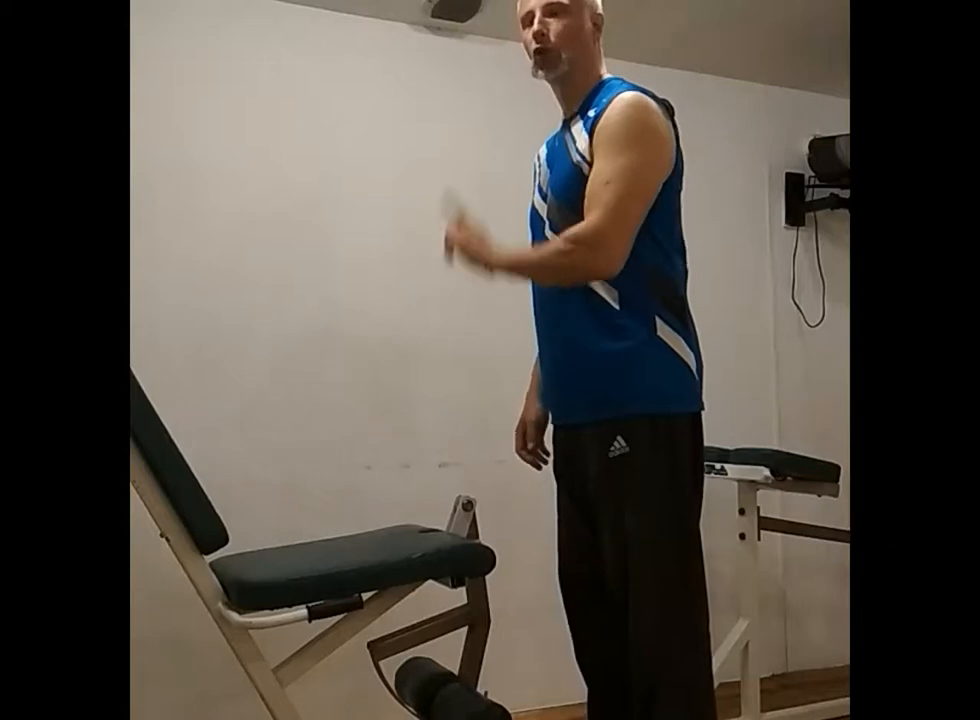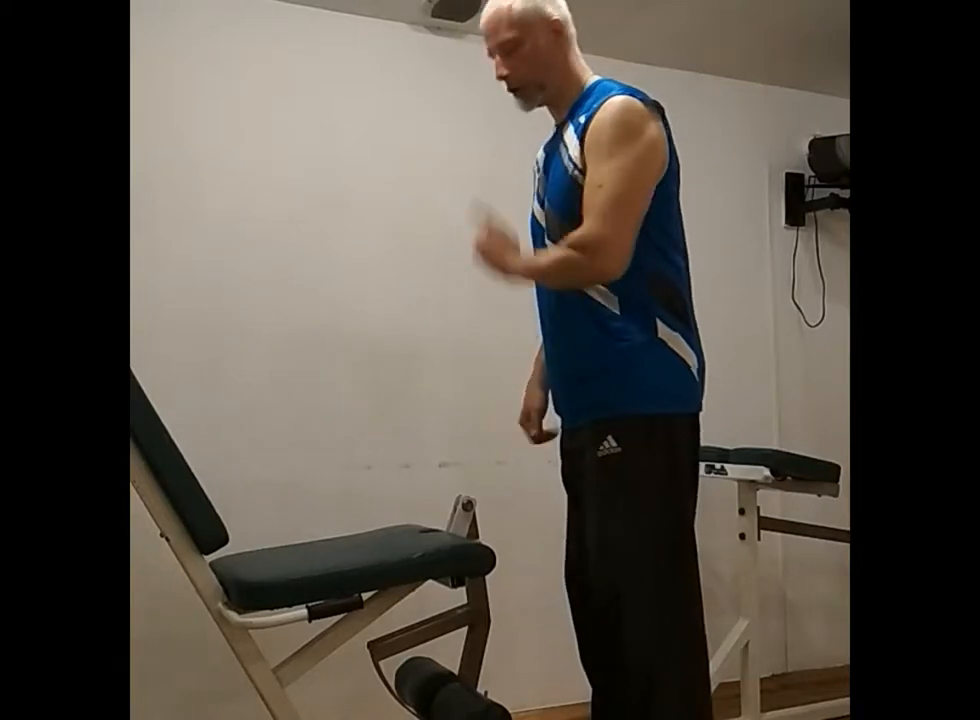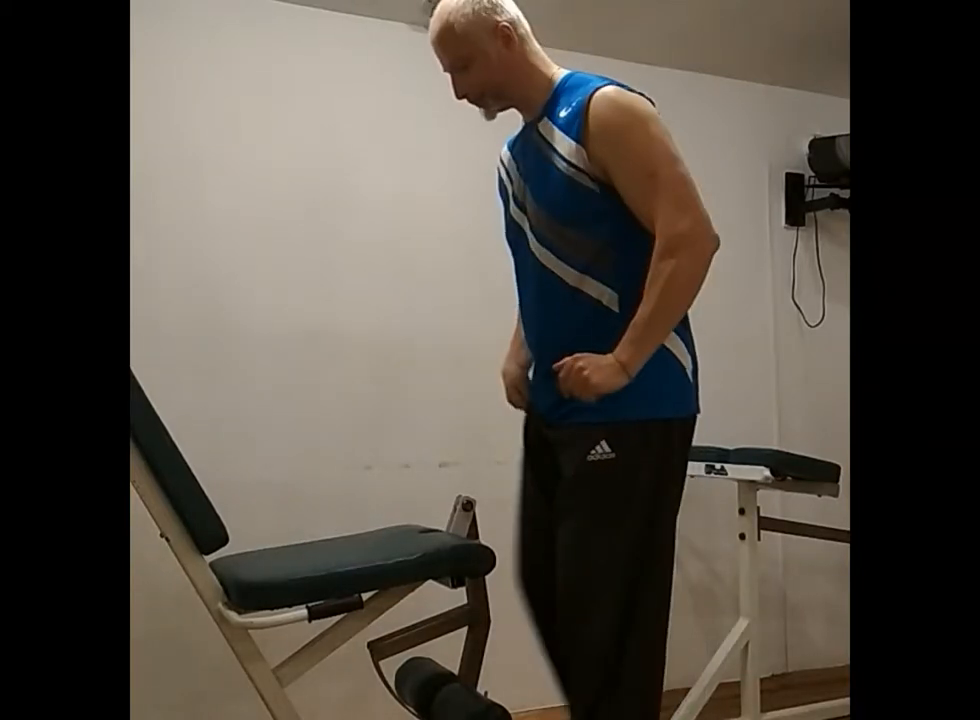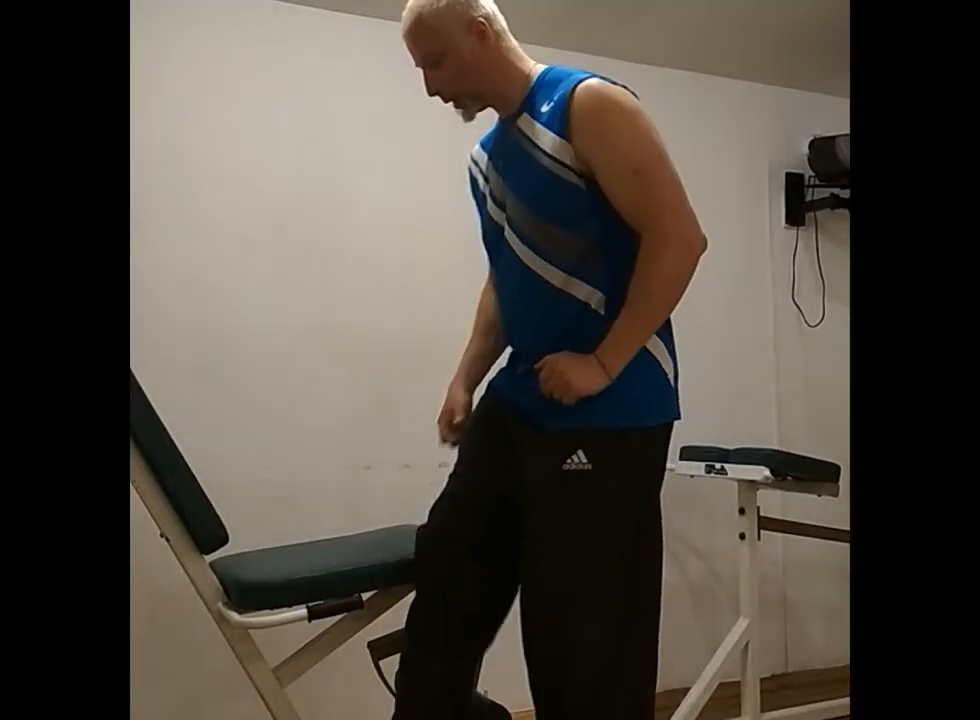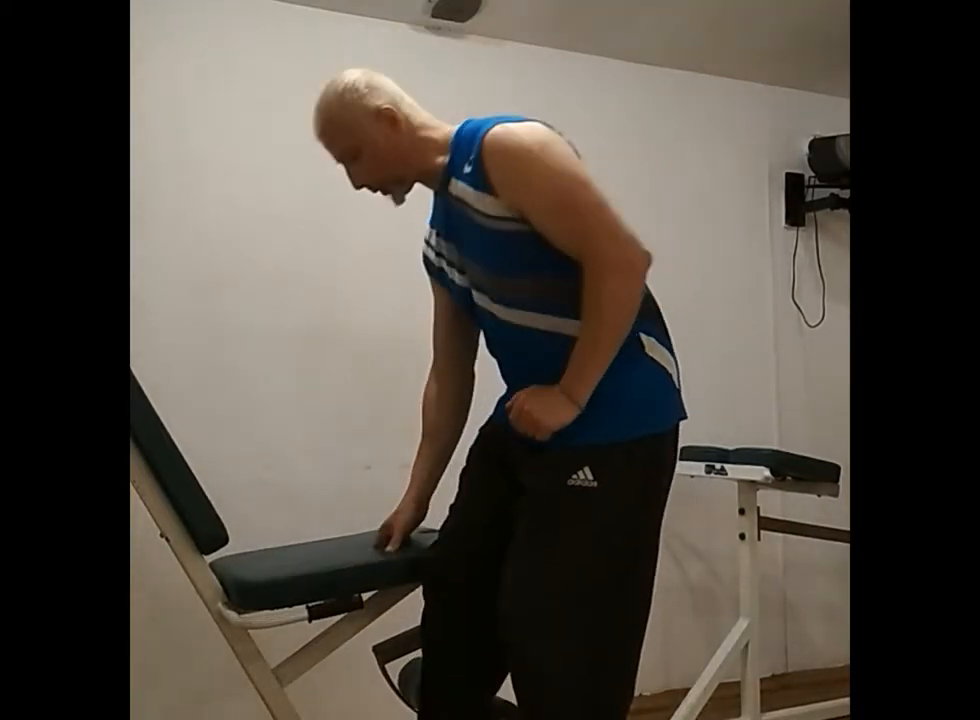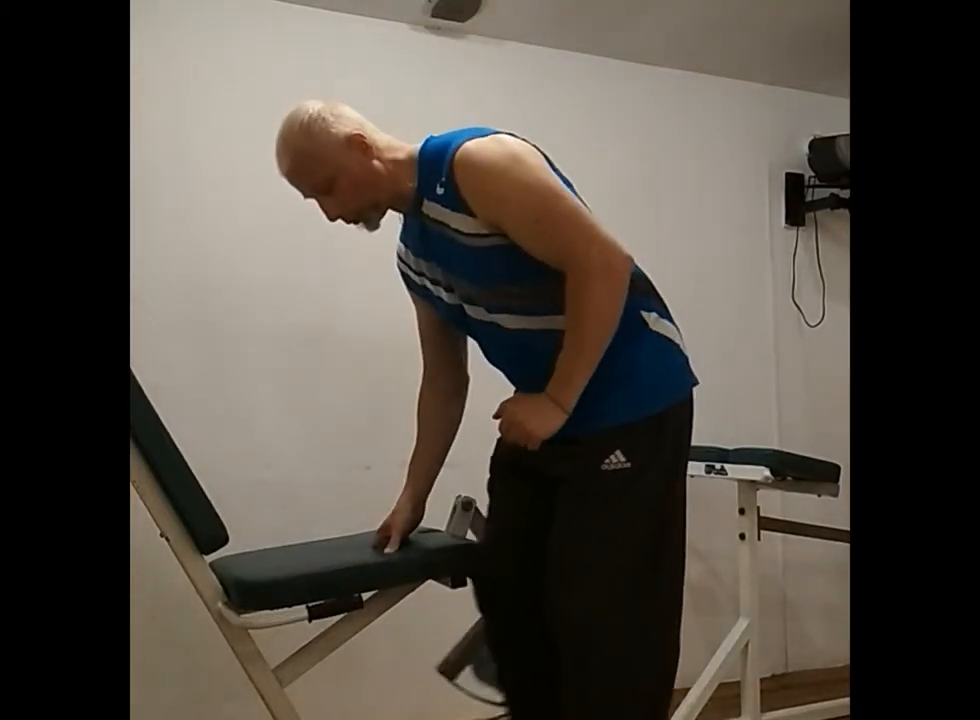
dt=0.5s
person 1, frame 1
left shoulder: (630, 115)
right shoulder: (555, 147)
left elbow: (600, 253)
left wrist: (492, 256)
right wrist: (537, 393)
left hip: (642, 406)
right hip: (581, 410)
left knee: (655, 607)
right knee: (593, 600)
person 1, frame 2
left shoulder: (620, 117)
right shoulder: (556, 147)
left elbow: (599, 258)
left wrist: (513, 262)
right wrist: (540, 378)
left hip: (642, 399)
right hip: (590, 402)
left knee: (646, 602)
right knee: (598, 596)
person 1, frame 3
left shoulder: (608, 112)
right shoulder: (515, 154)
left elbow: (690, 238)
left wrist: (624, 362)
right wrist: (519, 352)
left hip: (632, 407)
right hip: (558, 404)
left knee: (608, 607)
right knee: (549, 585)
person 1, frame 4
left shoulder: (589, 106)
right shoulder: (485, 157)
left elbow: (678, 238)
left wrist: (604, 362)
right wrist: (466, 380)
left hip: (609, 413)
right hip: (520, 399)
left knee: (584, 621)
right knee: (449, 568)
person 1, frame 5
left shoulder: (508, 148)
right shoulder: (438, 239)
left elbow: (622, 259)
right elbow: (449, 377)
left wrist: (570, 396)
right wrist: (415, 497)
left hip: (615, 422)
right hip: (523, 425)
left knee: (555, 631)
right knee: (455, 594)
person 1, frame 6
left shoulder: (478, 162)
right shoulder: (412, 253)
left elbow: (604, 263)
right elbow: (444, 379)
left wrist: (557, 400)
right wrist: (414, 495)
left hip: (631, 404)
right hip: (543, 416)
left knee: (604, 615)
right knee: (509, 590)
